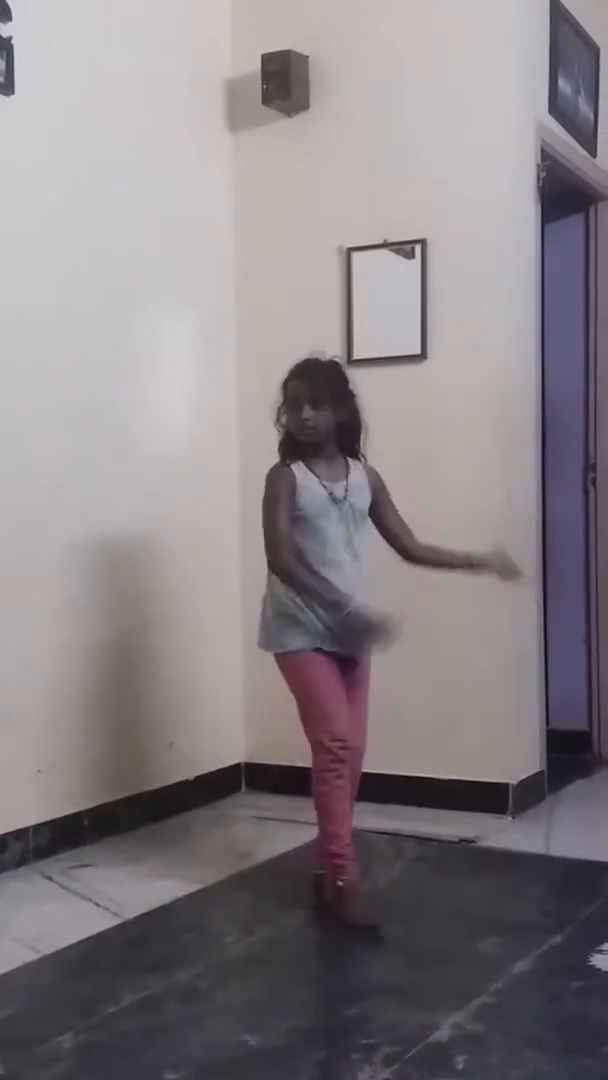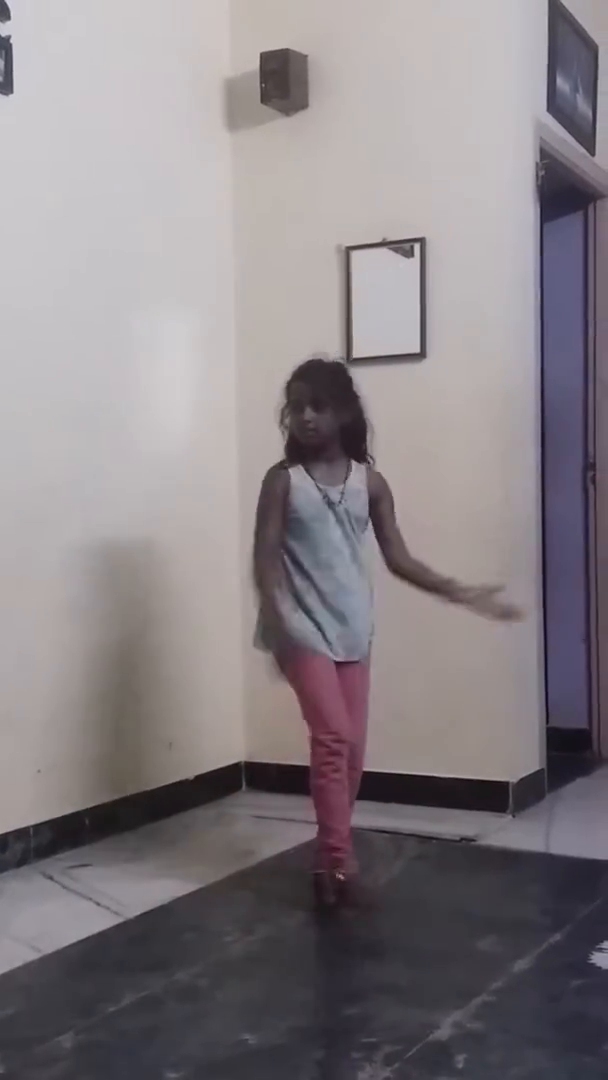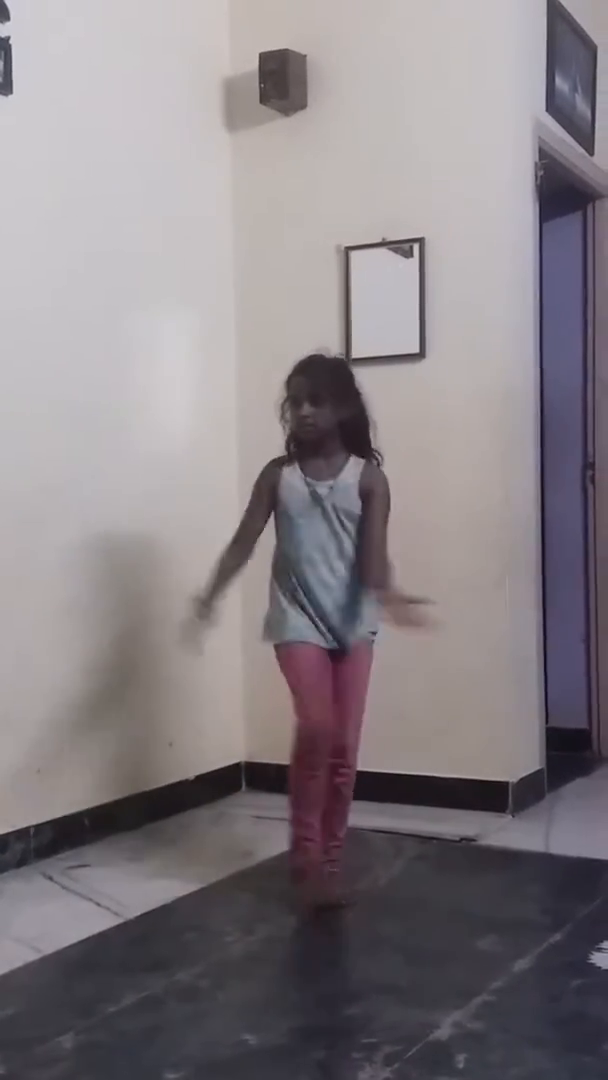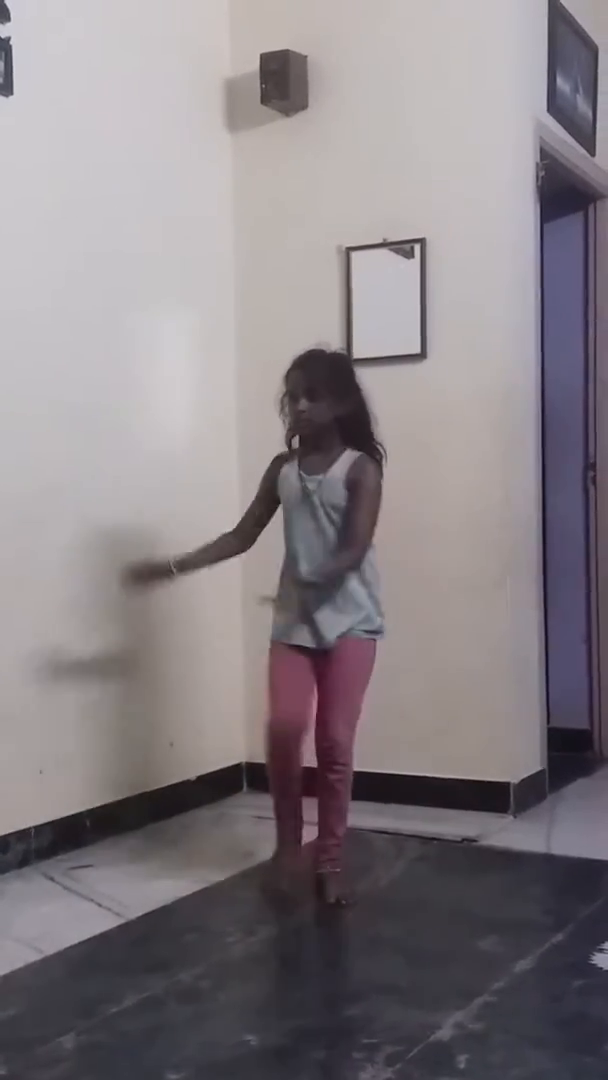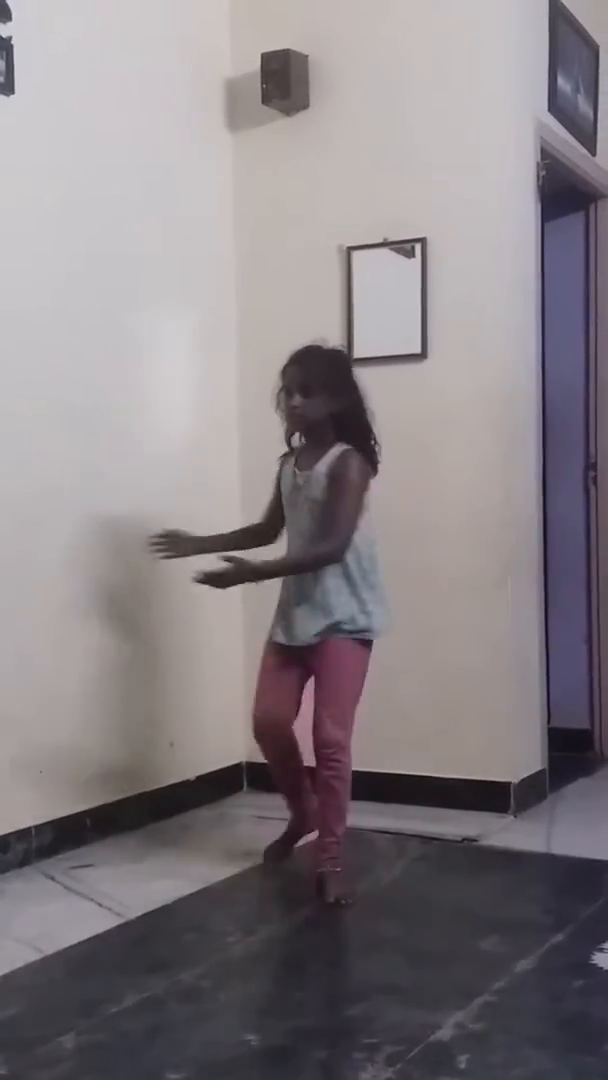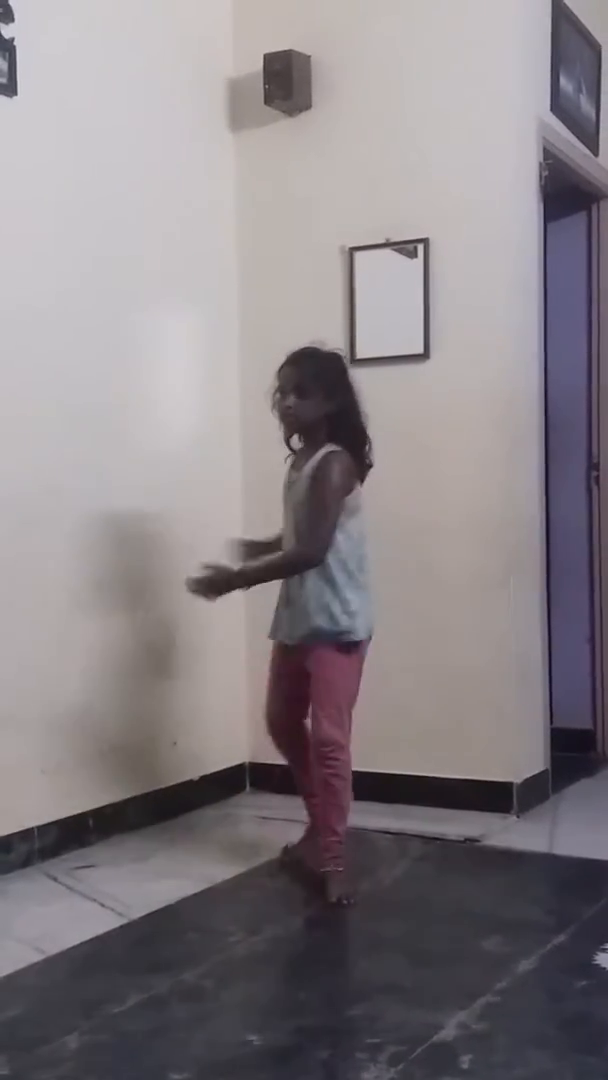
dt=0.1s
person 1, frame 1
left shoulder: (365, 477)
right shoulder: (283, 478)
left elbow: (409, 547)
right elbow: (281, 560)
left wrist: (480, 563)
right wrist: (345, 609)
left hip: (350, 633)
right hip: (299, 631)
left knee: (348, 750)
right knee: (337, 741)
left ankle: (332, 867)
right ankle: (342, 877)
person 1, frame 2
left shoulder: (365, 479)
right shoulder: (281, 481)
left elbow: (399, 560)
right elbow: (264, 561)
left wrist: (465, 593)
right wrist: (281, 626)
left hip: (349, 630)
right hip: (300, 631)
left knee: (349, 746)
right knee: (336, 735)
left ankle: (331, 861)
right ankle: (337, 866)
person 1, frame 3
left shoulder: (369, 476)
right shoulder: (278, 473)
left elbow: (373, 554)
right elbow: (243, 542)
left wrist: (388, 595)
right wrist: (208, 594)
left hip: (354, 626)
right hip: (301, 625)
left knee: (345, 746)
right knee: (315, 727)
left ankle: (330, 862)
right ankle: (305, 856)
person 1, frame 4
left shoulder: (362, 468)
right shoulder: (281, 468)
left elbow: (354, 552)
right elbow: (243, 534)
left wrist: (310, 589)
right wrist: (174, 565)
left hip: (349, 620)
right hip: (294, 620)
left knee: (335, 743)
right knee: (284, 727)
left ankle: (330, 863)
right ankle: (288, 832)
person 1, frame 5
left shoulder: (349, 463)
right shoulder: (288, 464)
left elbow: (330, 549)
right elbow: (267, 530)
left wrist: (248, 573)
right wrist: (201, 543)
left hip: (344, 618)
right hip: (292, 618)
left knee: (332, 740)
right knee: (269, 720)
left ankle: (331, 861)
right ankle: (303, 814)
person 1, frame 6
left shoulder: (334, 465)
right shoulder: (301, 461)
left elbow: (311, 551)
left wrist: (233, 579)
right wrist: (264, 546)
left hip: (337, 619)
right hip: (300, 617)
left knee: (327, 737)
right knee: (282, 724)
left ankle: (333, 860)
right ankle: (320, 827)
